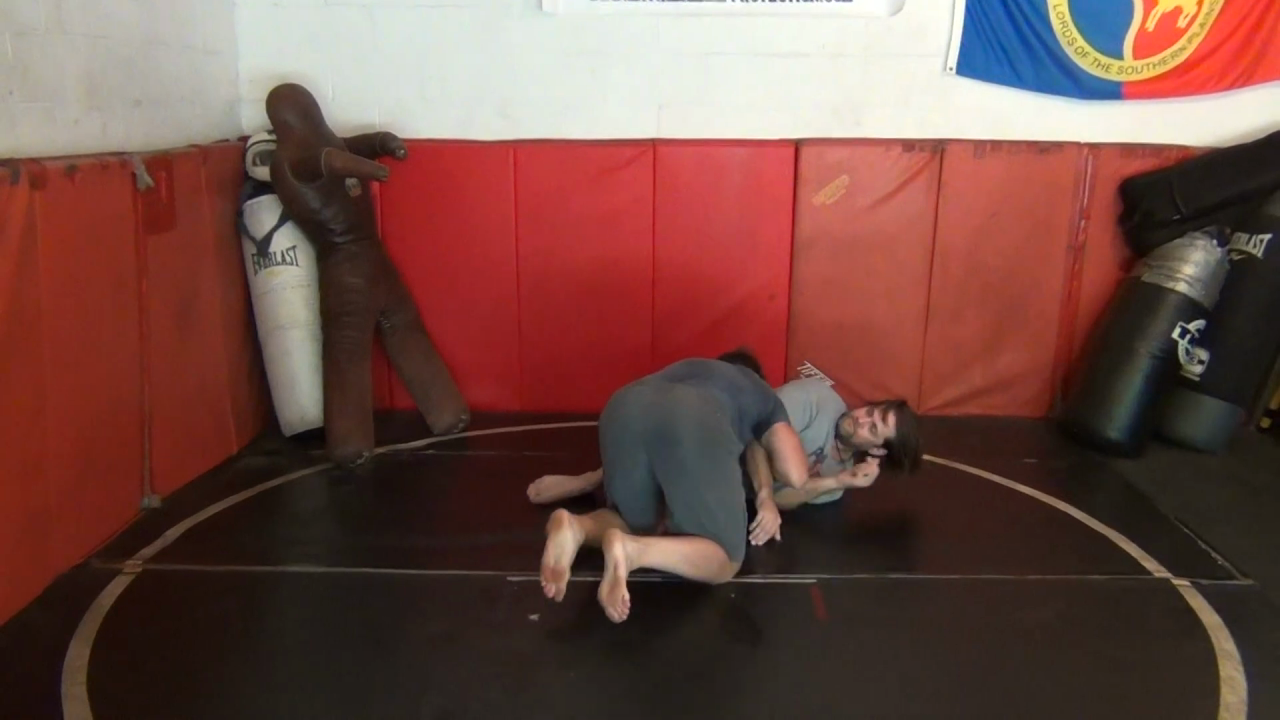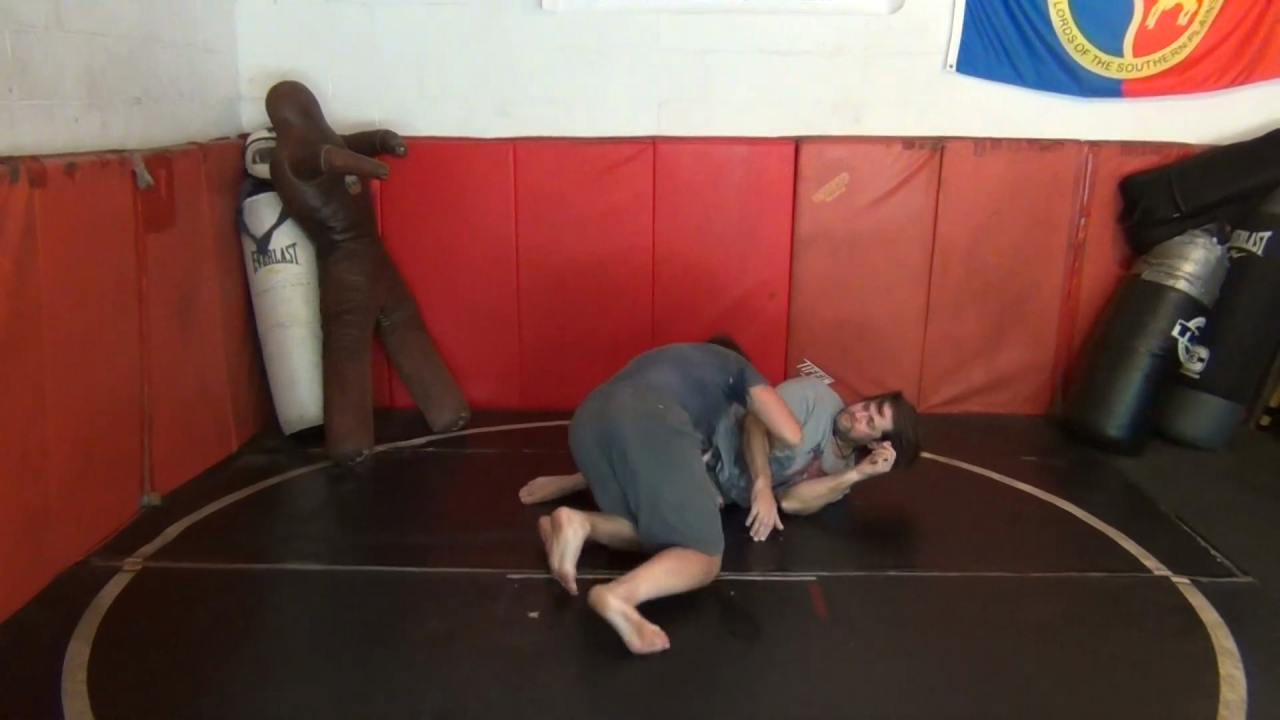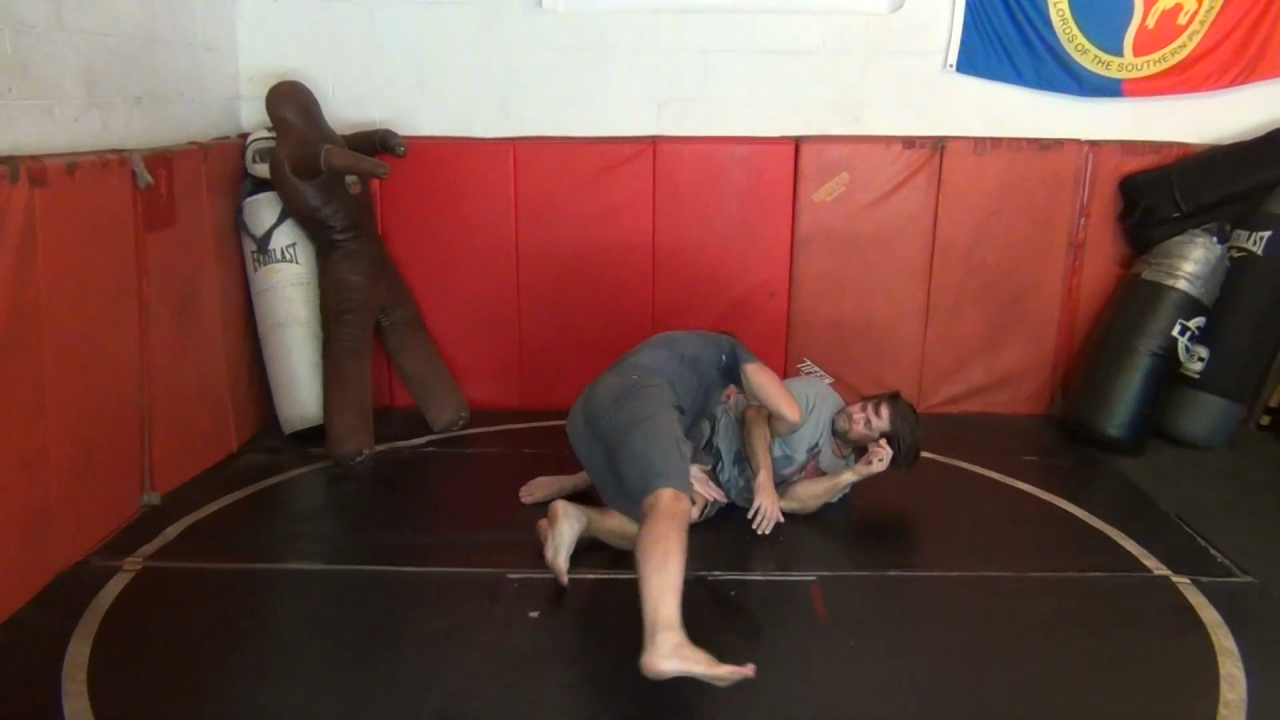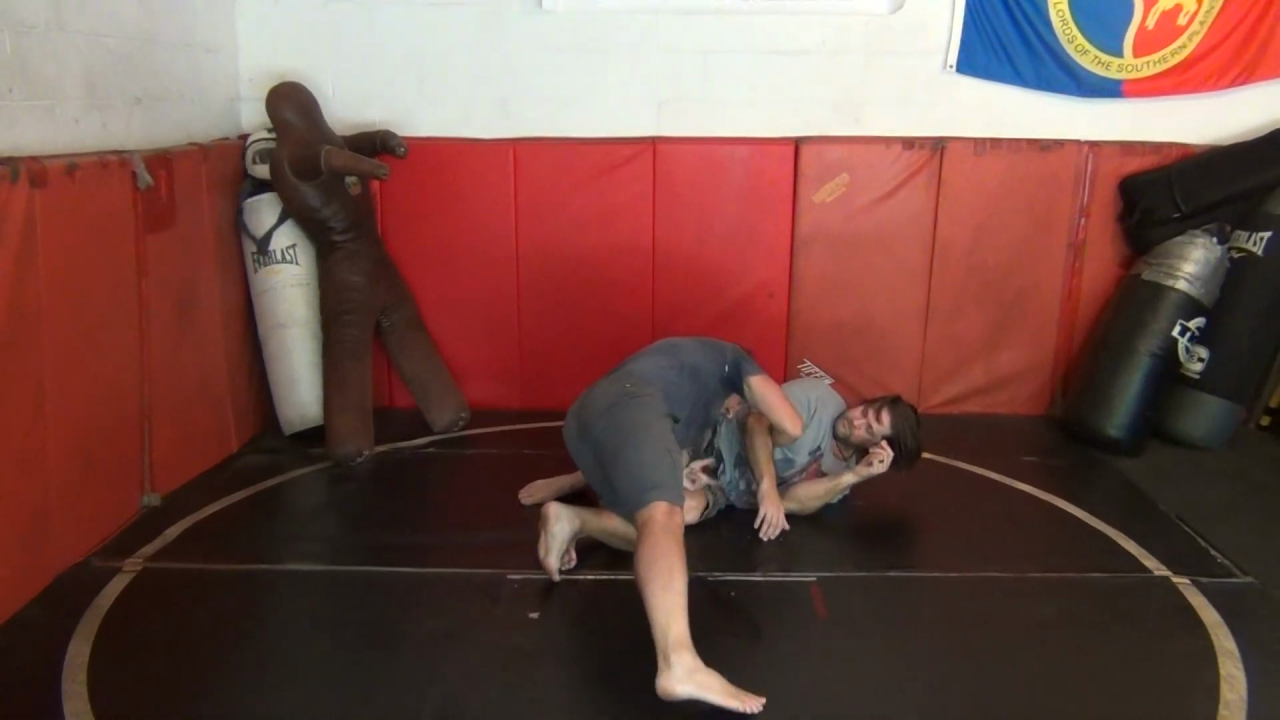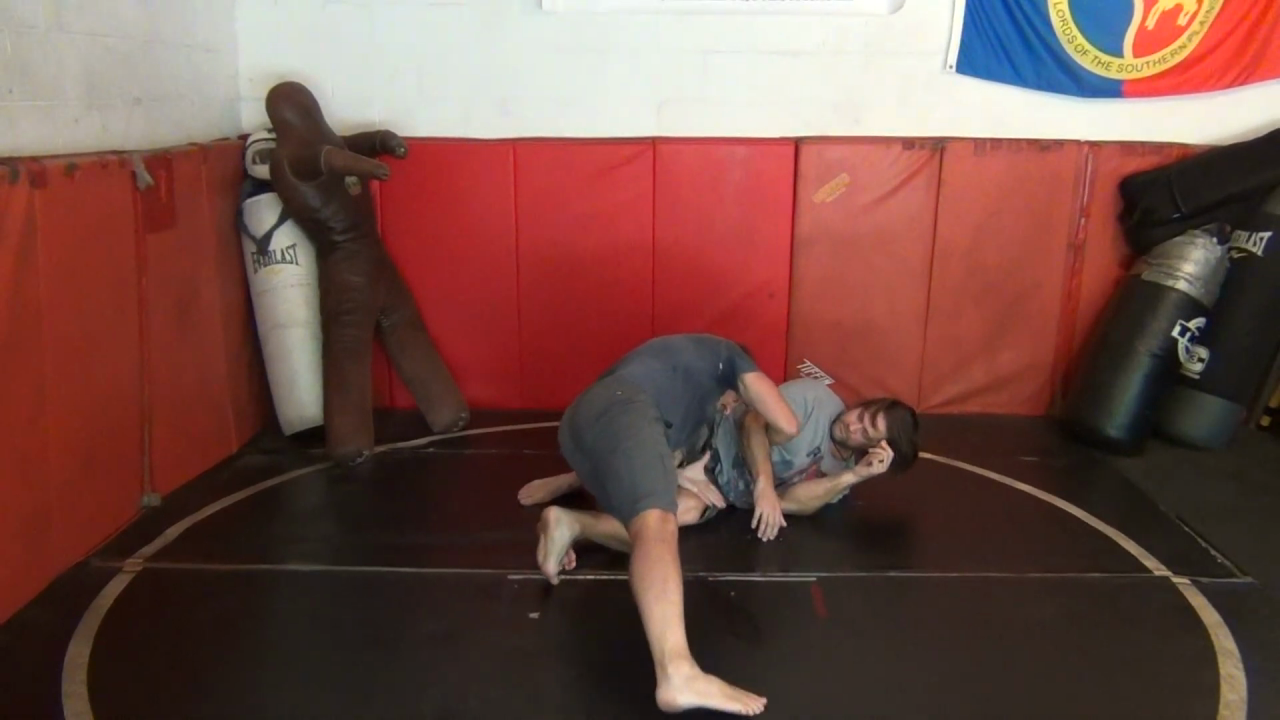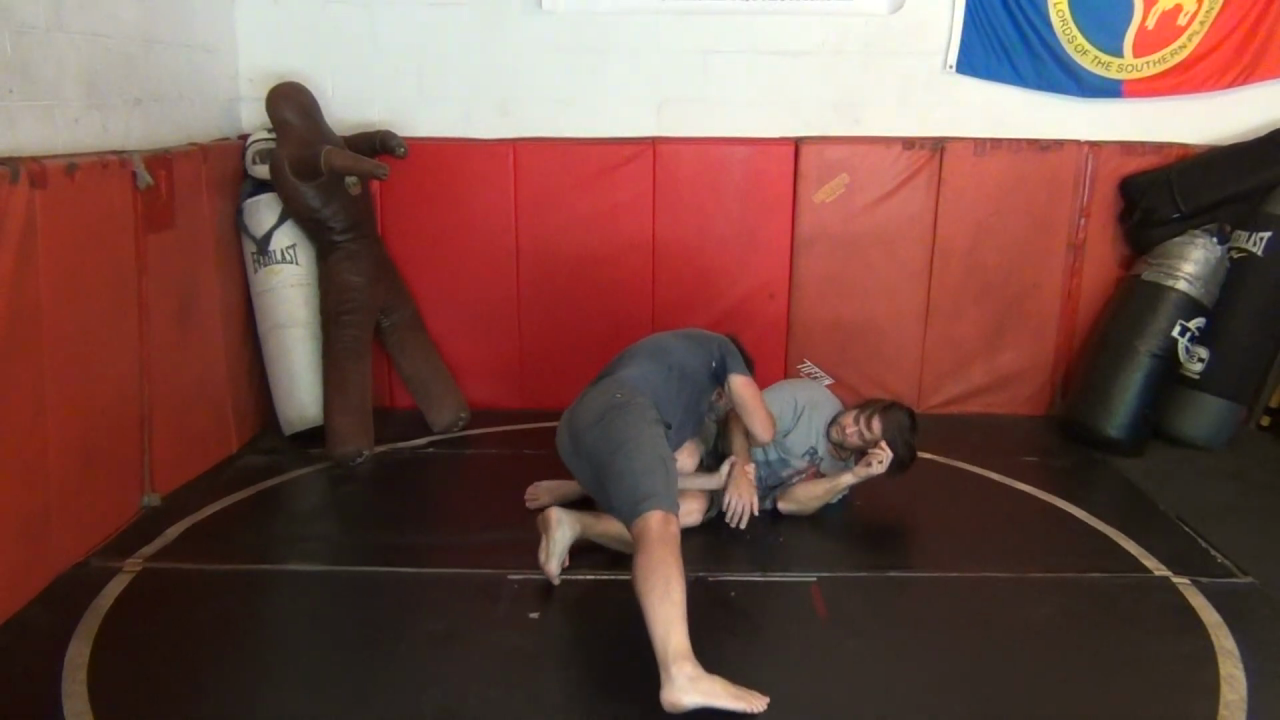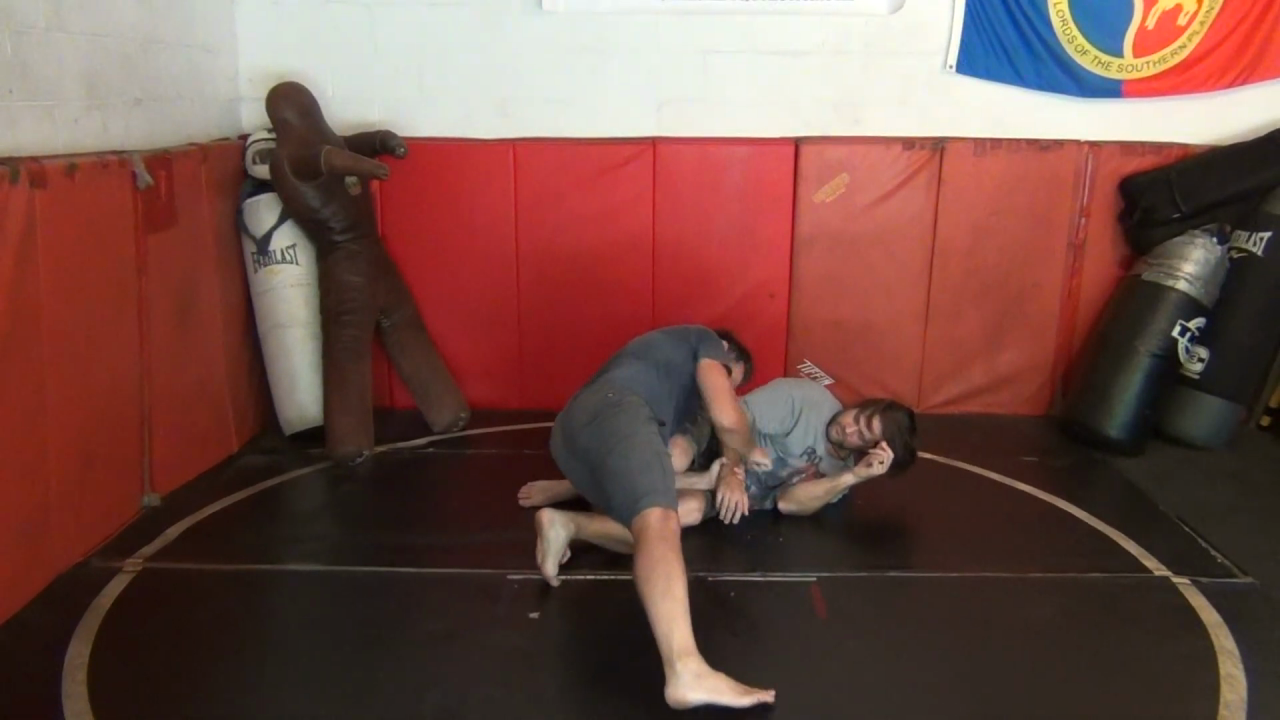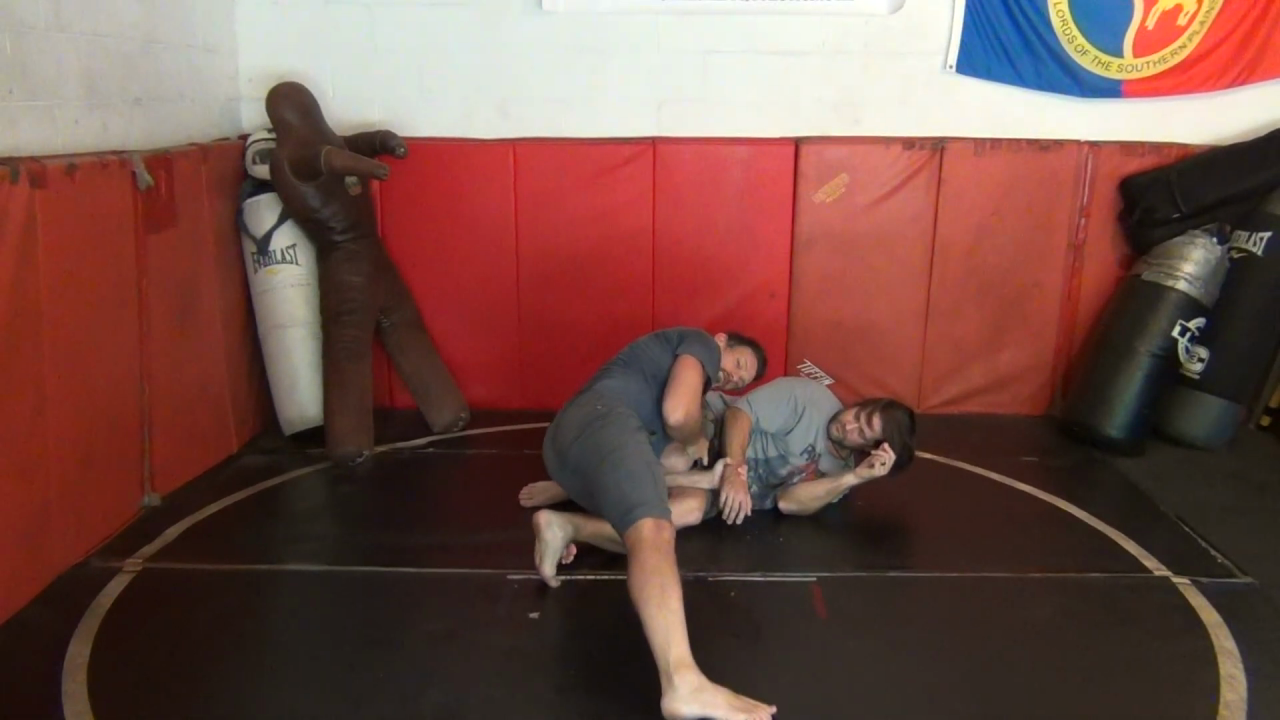
dt=0.3s
person 1, frame 1
left shoulder: (838, 475)
right shoulder: (820, 398)
left elbow: (783, 495)
left wrist: (849, 481)
right wrist: (764, 499)
right ankle: (582, 483)
person 1, frame 2
left shoulder: (843, 471)
right shoulder: (814, 395)
left elbow: (793, 502)
right elbow: (755, 423)
left wrist: (861, 474)
right wrist: (762, 487)
left hip: (721, 486)
right hip: (715, 437)
right ankle: (572, 484)
person 1, frame 3
left shoulder: (841, 471)
right shoulder: (817, 395)
left elbow: (790, 501)
right elbow: (755, 415)
left wrist: (856, 474)
right wrist: (764, 479)
left hip: (723, 486)
right hip: (713, 433)
left knee: (692, 506)
person 1, frame 4
left shoulder: (846, 471)
right shoulder: (820, 397)
left elbow: (795, 503)
left wrist: (857, 476)
right wrist: (769, 492)
left hip: (721, 492)
right hip: (708, 446)
left knee: (690, 510)
right ankle: (568, 484)
person 1, frame 5
left shoulder: (840, 474)
right shoulder: (816, 397)
left elbow: (789, 501)
right elbow: (755, 423)
left wrist: (856, 476)
right wrist: (763, 483)
left hip: (729, 488)
right hip: (713, 432)
left knee: (688, 508)
right ankle: (571, 482)
person 1, frame 6
left shoulder: (841, 473)
right shoulder: (812, 398)
left elbow: (788, 502)
right elbow: (742, 418)
left wrist: (854, 477)
right wrist: (740, 472)
left hip: (722, 487)
right hip: (715, 433)
left knee: (690, 509)
right knee: (678, 461)
right ankle: (579, 488)
person 1, frame 7
left shoulder: (841, 470)
right shoulder: (809, 397)
left elbow: (789, 502)
left wrist: (855, 477)
right wrist: (731, 470)
left hip: (742, 490)
left knee: (692, 510)
right knee: (673, 461)
left ankle: (568, 523)
right ankle: (571, 487)
person 1, frame 8
left shoulder: (839, 472)
right shoulder: (811, 397)
left elbow: (789, 502)
right elbow: (739, 414)
left wrist: (857, 478)
right wrist: (734, 470)
left hip: (735, 487)
left knee: (690, 509)
right knee: (675, 462)
person 2, frame 1
left shoulder: (324, 145)
right shoulder: (291, 156)
left elbow: (348, 147)
right elbow: (309, 161)
left wrist: (383, 141)
right wrist: (340, 162)
left hip: (371, 258)
right hip: (346, 268)
left knee: (406, 331)
right knee: (347, 351)
left ankle: (447, 417)
right ankle: (351, 446)
person 2, frame 2
left shoulder: (324, 142)
right shoulder: (291, 154)
left elbow: (348, 143)
right elbow: (309, 158)
left wrist: (382, 138)
right wrist: (340, 160)
left hip: (371, 255)
right hip: (345, 265)
left knee: (407, 329)
right knee: (347, 349)
left ankle: (448, 414)
right ankle: (351, 445)
person 2, frame 3
left shoulder: (324, 142)
right shoulder: (291, 154)
right elbow: (310, 157)
left wrist: (383, 138)
right wrist: (343, 159)
left hip: (371, 255)
right hip: (346, 266)
left knee: (406, 330)
right knee: (348, 349)
left ankle: (447, 414)
right ankle: (351, 445)
person 2, frame 4
left shoulder: (325, 144)
right shoulder: (291, 156)
right elbow: (309, 158)
left wrist: (382, 139)
right wrist: (340, 160)
left hip: (370, 257)
right hip: (346, 266)
left knee: (406, 331)
right knee: (348, 350)
left ankle: (448, 414)
right ankle: (351, 445)
person 2, frame 5
left shoulder: (326, 144)
right shoulder: (290, 156)
left elbow: (350, 145)
right elbow: (309, 159)
left wrist: (382, 139)
right wrist: (340, 160)
left hip: (370, 257)
right hip: (347, 267)
left knee: (406, 331)
right knee: (348, 350)
right ankle: (351, 444)
person 2, frame 6
left shoulder: (326, 144)
right shoulder: (291, 156)
right elbow: (309, 159)
left wrist: (383, 140)
right wrist: (340, 160)
left hip: (371, 256)
right hip: (346, 266)
left knee: (407, 331)
right knee: (348, 350)
left ankle: (448, 414)
right ankle: (351, 444)
person 2, frame 7
left shoulder: (327, 144)
right shoulder: (290, 156)
right elbow: (309, 159)
left wrist: (383, 139)
right wrist: (341, 160)
left hip: (371, 257)
right hip: (346, 266)
left knee: (406, 331)
right knee: (348, 349)
left ankle: (447, 415)
right ankle: (351, 444)
person 2, frame 8
left shoulder: (326, 144)
right shoulder: (291, 156)
right elbow: (309, 158)
left wrist: (382, 139)
right wrist: (339, 160)
left hip: (370, 256)
right hip: (345, 266)
left knee: (406, 331)
right knee: (348, 349)
right ankle: (351, 445)
person 3, frame 1
left shoulder: (686, 368)
right shoulder: (761, 393)
right elbow: (795, 475)
right hip: (695, 423)
left knee: (635, 523)
right knee: (723, 561)
left ankle: (574, 527)
right ankle: (630, 550)
person 3, frame 2
left shoulder: (663, 356)
right shoulder: (734, 364)
right elbow: (791, 435)
left hip: (588, 419)
right hip: (650, 419)
left knee: (650, 530)
right knee: (703, 558)
left ankle: (577, 523)
right ankle: (619, 594)
person 3, frame 3
left shoulder: (674, 349)
right shoulder: (729, 350)
right elbow: (789, 413)
left hip: (585, 412)
right hip: (636, 397)
left knee: (652, 523)
right knee: (670, 505)
left ankle: (574, 518)
right ankle: (665, 643)
person 3, frame 4
left shoulder: (678, 359)
right shoulder: (732, 359)
right elbow: (791, 426)
left hip: (583, 416)
right hip: (629, 402)
left knee: (650, 526)
right knee: (663, 518)
left ankle: (571, 519)
right ankle: (679, 666)
person 3, frame 5
left shoulder: (678, 356)
right shoulder: (728, 354)
right elbow: (786, 424)
left hip: (578, 422)
right hip: (622, 410)
right knee: (657, 525)
left ankle: (570, 523)
right ankle: (678, 675)
person 3, frame 6
left shoulder: (669, 353)
right shoulder: (721, 350)
right elbow: (763, 432)
left hip: (574, 425)
right hip: (621, 411)
right knee: (659, 525)
left ankle: (570, 523)
right ankle: (681, 675)
person 3, frame 7
left shoulder: (670, 353)
right shoulder: (707, 343)
right elbow: (727, 418)
right wrist: (749, 452)
left hip: (568, 430)
right hip: (615, 411)
left knee: (649, 525)
right knee: (659, 523)
left ankle: (565, 524)
right ankle: (686, 672)
person 3, frame 8
left shoulder: (667, 359)
right shoulder: (700, 343)
right elbow: (678, 412)
right wrist: (696, 441)
left hip: (561, 439)
right hip: (603, 421)
left knee: (656, 529)
right knee: (652, 534)
left ankle: (563, 525)
right ankle: (684, 685)
